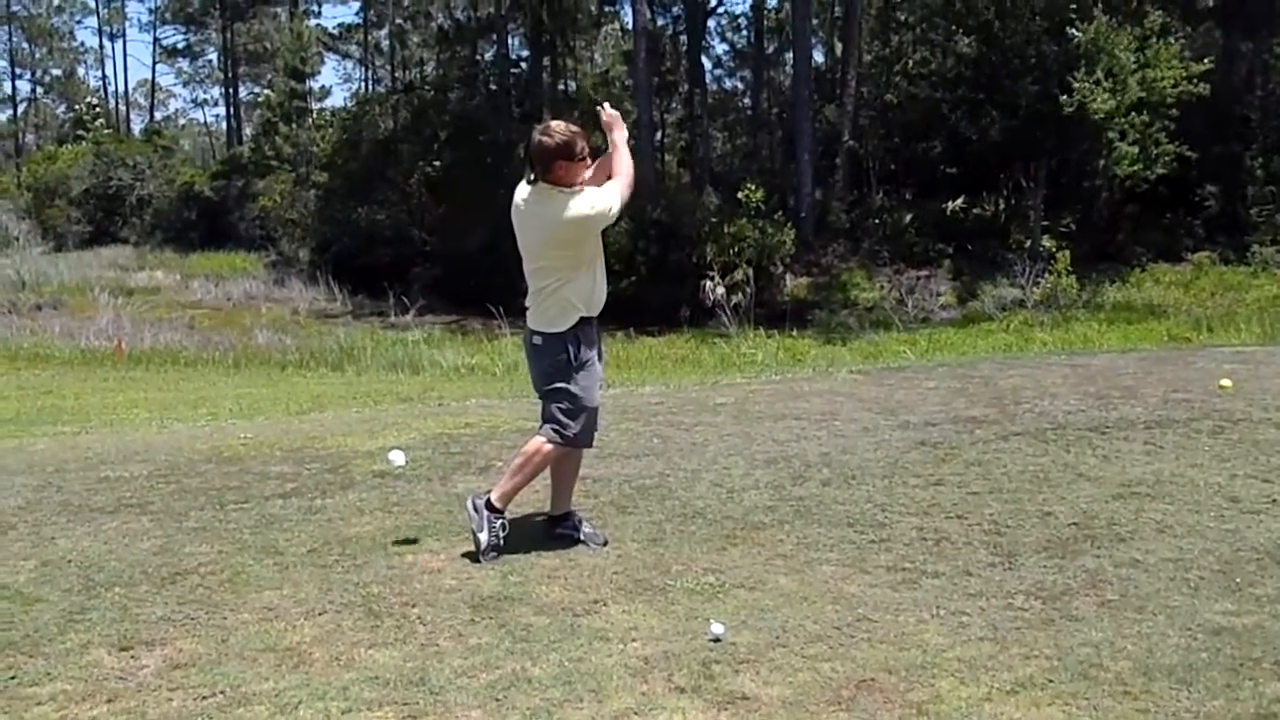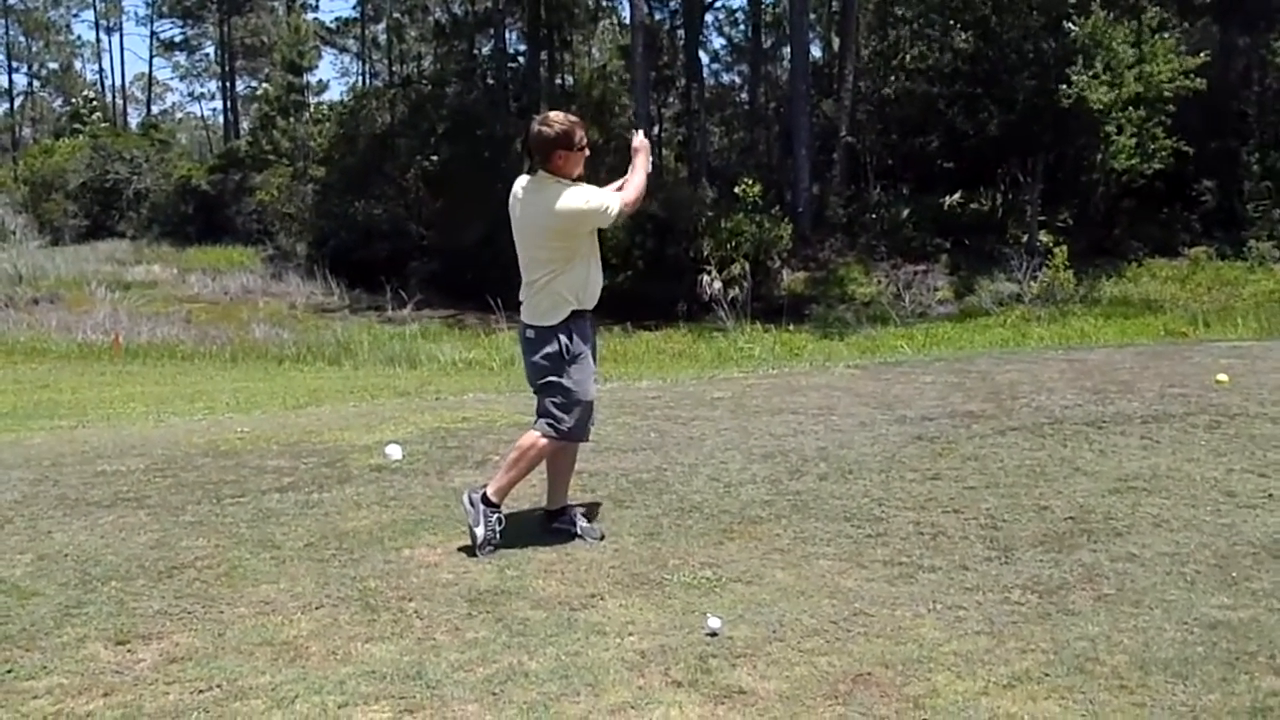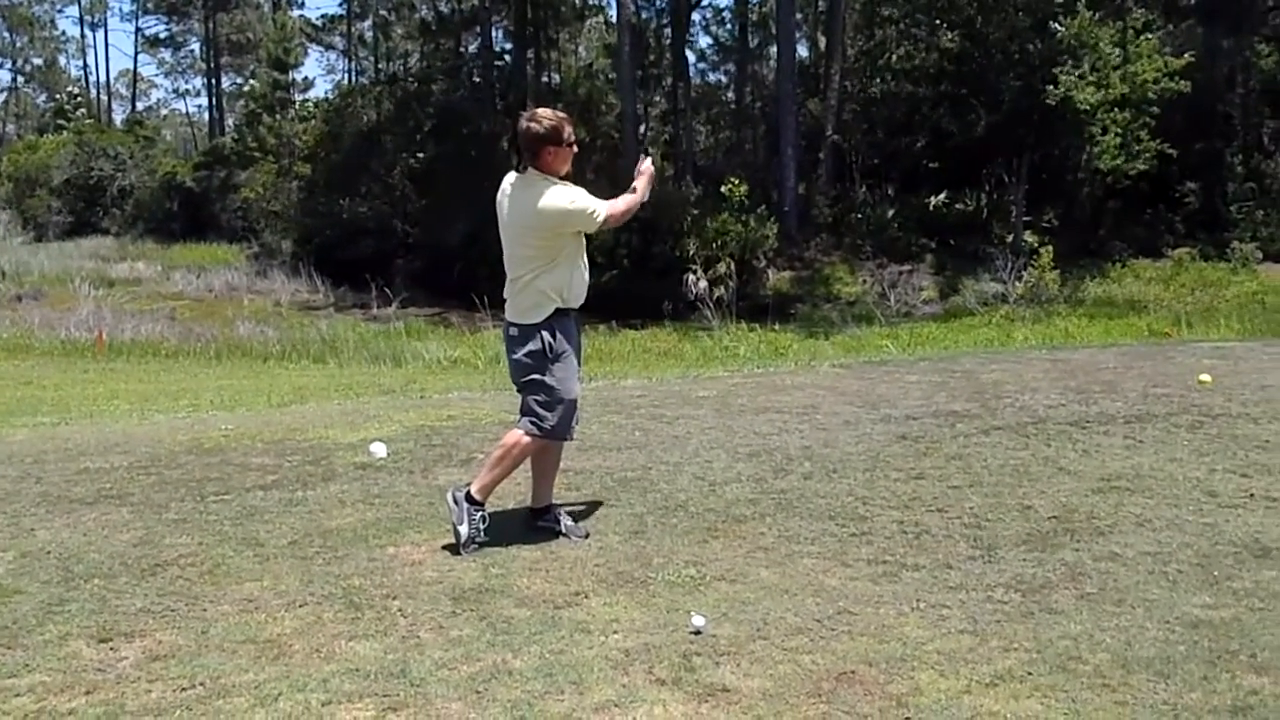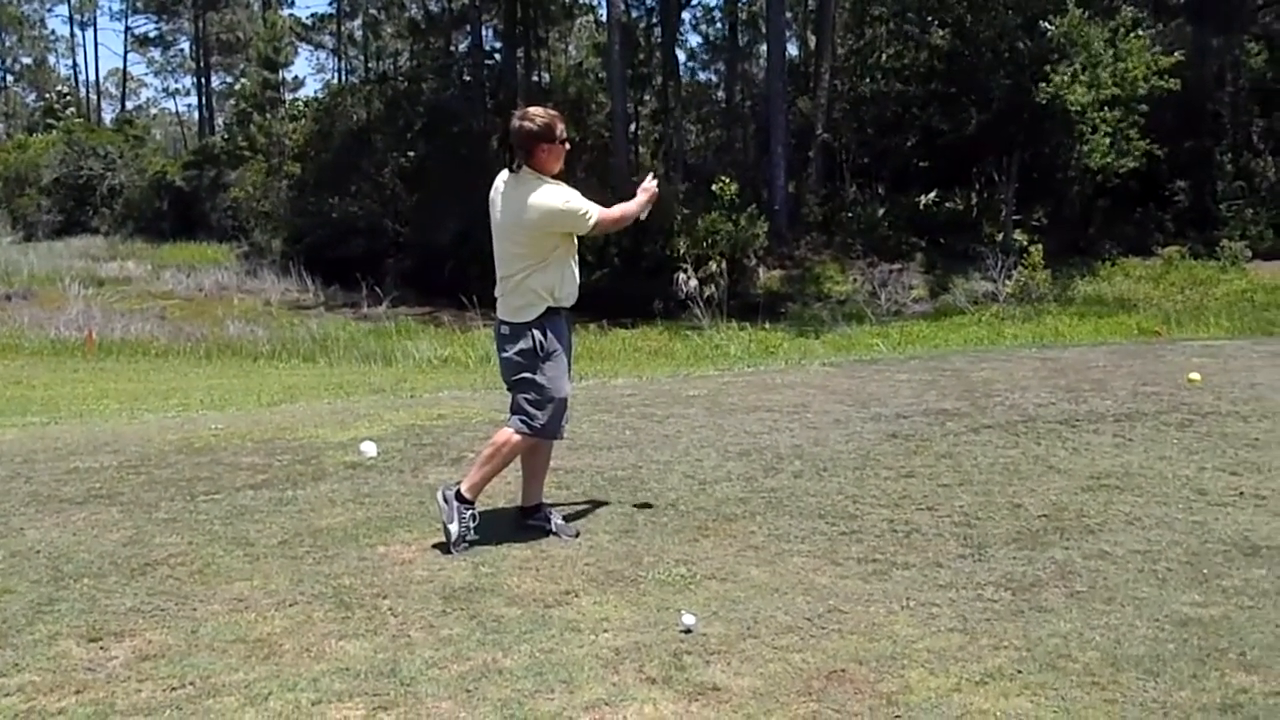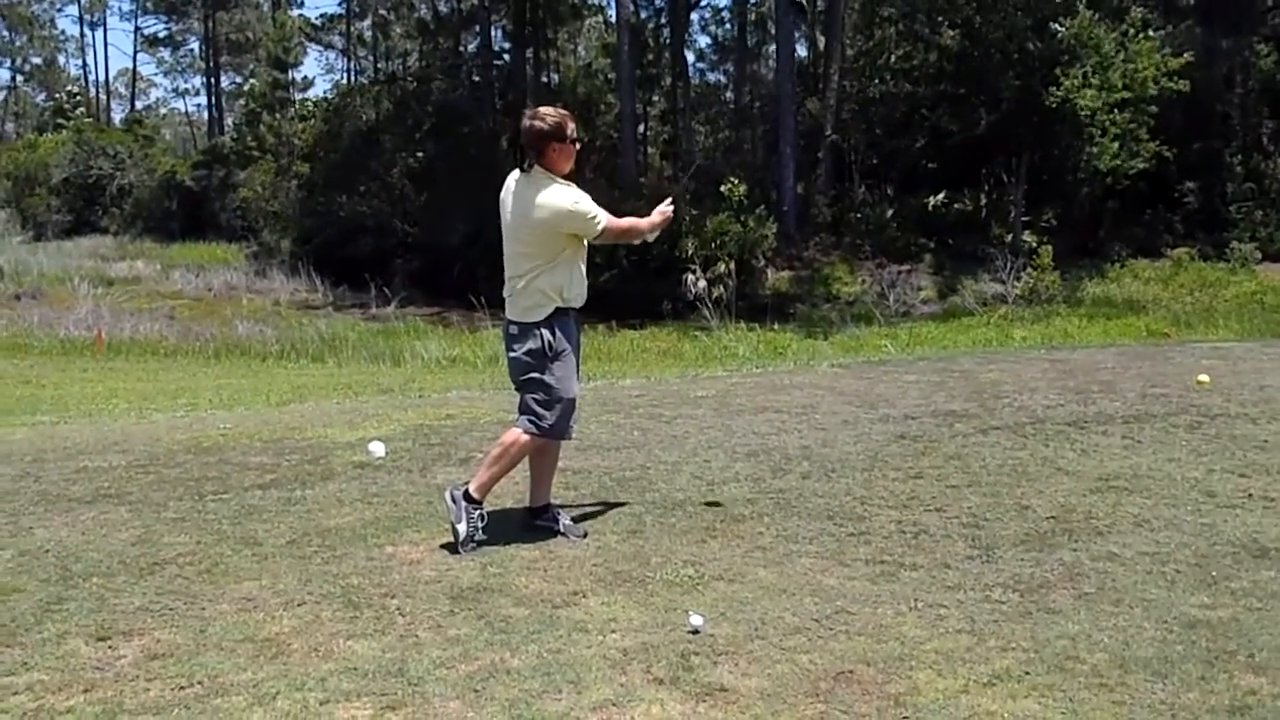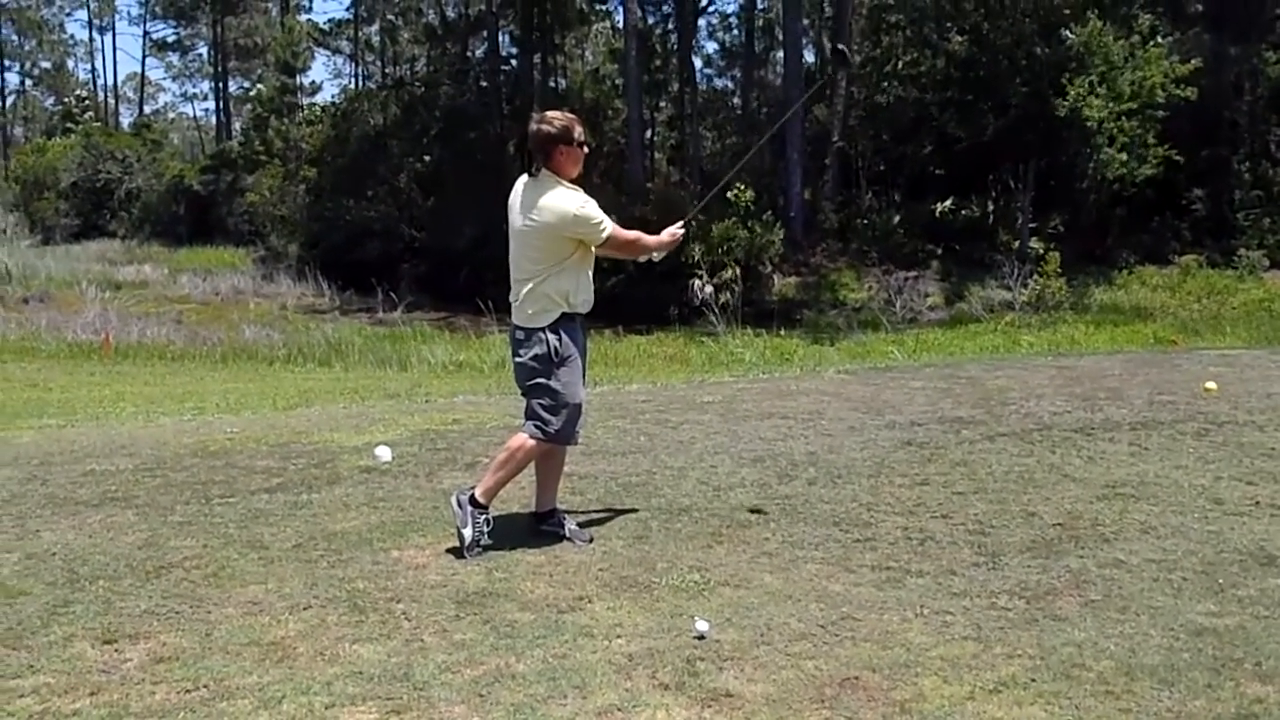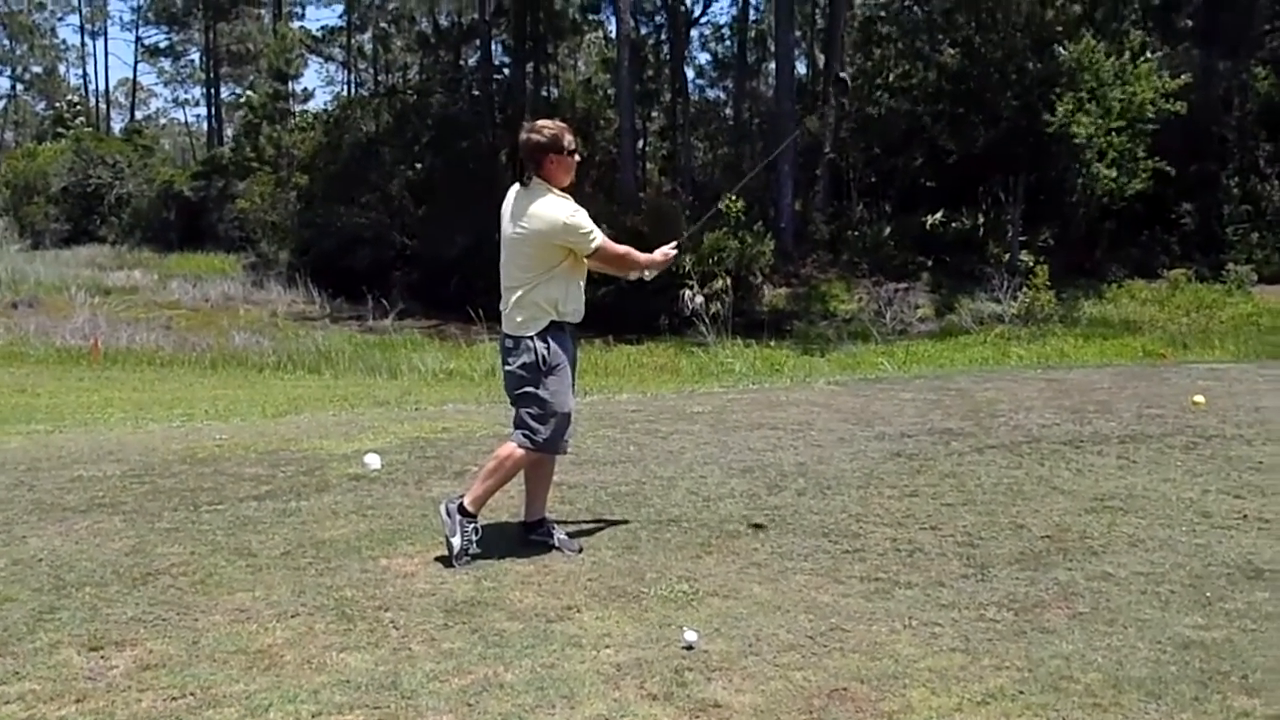
dt=0.2s
person 1, frame 1
left shoulder: (526, 194)
right shoulder: (578, 212)
left elbow: (586, 181)
right elbow: (622, 183)
left wrist: (602, 144)
right wrist: (617, 134)
left hip: (552, 328)
right hip: (567, 334)
left knee: (576, 424)
right knee: (562, 428)
left ankle: (561, 514)
right ankle: (492, 505)
person 1, frame 2
left shoulder: (524, 188)
right shoulder: (572, 202)
right elbow: (628, 200)
left wrist: (626, 175)
right wrist: (641, 160)
left hip: (550, 320)
right hip: (561, 327)
left knee: (572, 420)
right knee: (558, 423)
left ankle: (558, 508)
right ankle: (488, 499)
person 1, frame 3
left shoulder: (513, 185)
right shoulder: (559, 200)
right elbow: (613, 215)
left wrist: (625, 193)
right wrist: (641, 187)
left hip: (537, 318)
right hip: (545, 325)
left knee: (557, 418)
right knee: (541, 421)
left ankle: (543, 507)
right ankle: (472, 497)
person 1, frame 4
left shoulder: (506, 184)
right shoulder: (553, 200)
right elbow: (606, 220)
left wrist: (630, 204)
right wrist: (642, 199)
left hip: (526, 317)
right hip: (536, 323)
left knee: (547, 417)
right knee: (532, 420)
left ankle: (533, 505)
right ankle: (463, 496)
person 1, frame 5
left shoulder: (517, 184)
right shoulder: (563, 200)
right elbow: (616, 229)
left wrist: (637, 229)
right wrist: (654, 222)
left hip: (535, 317)
right hip: (545, 323)
left knee: (554, 416)
right knee: (540, 420)
left ankle: (540, 506)
right ankle: (471, 496)
person 1, frame 6
left shoulder: (526, 188)
right shoulder: (569, 205)
right elbow: (620, 241)
left wrist: (641, 247)
right wrist: (661, 243)
left hip: (541, 322)
right hip: (551, 329)
left knee: (561, 421)
right knee: (546, 425)
left ankle: (546, 511)
right ankle: (477, 501)
person 1, frame 7
left shoulder: (520, 197)
right shoulder: (560, 213)
right elbow: (610, 255)
left wrist: (629, 267)
right wrist: (651, 262)
left hip: (536, 331)
right hip: (540, 337)
left knee: (550, 431)
right knee: (534, 434)
left ankle: (536, 521)
right ankle: (465, 509)
